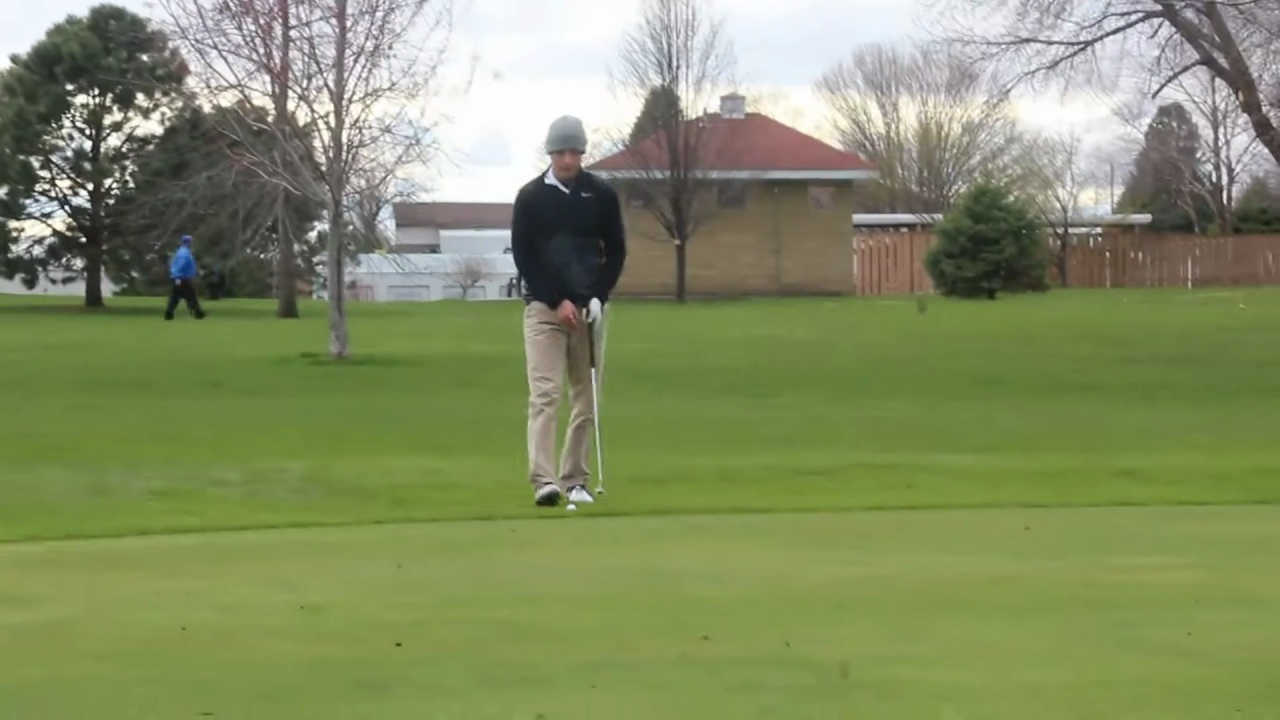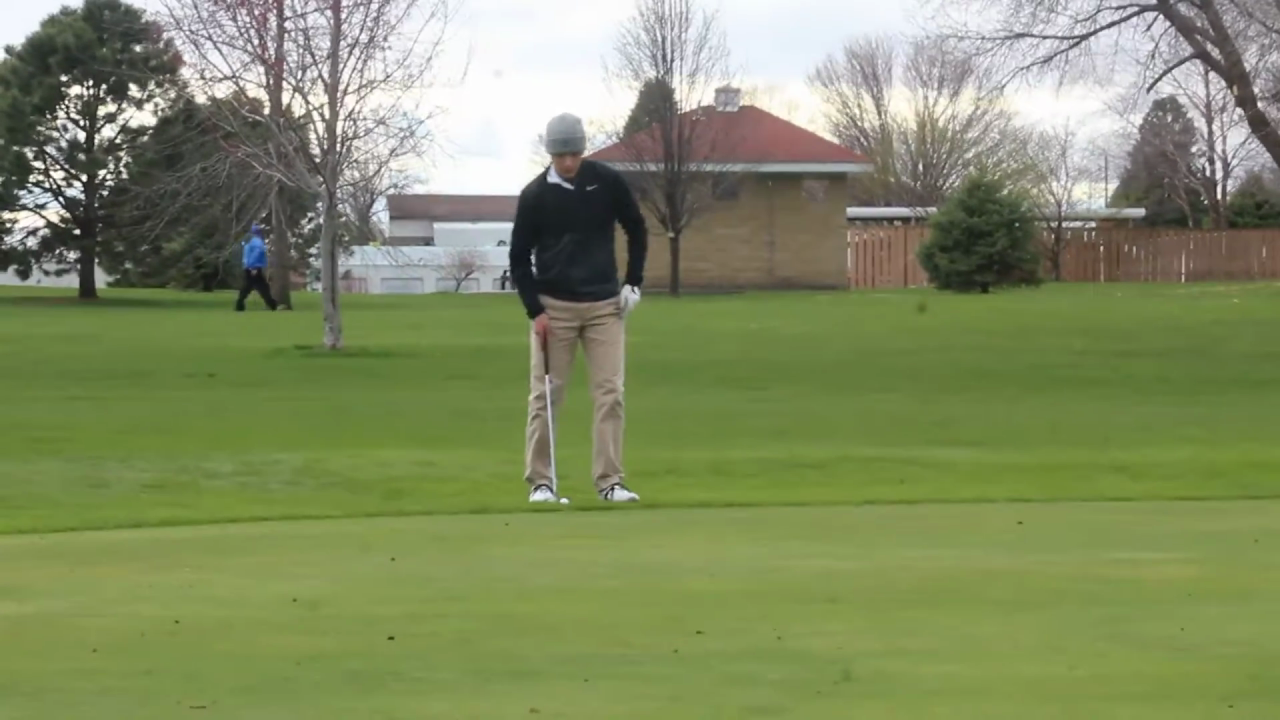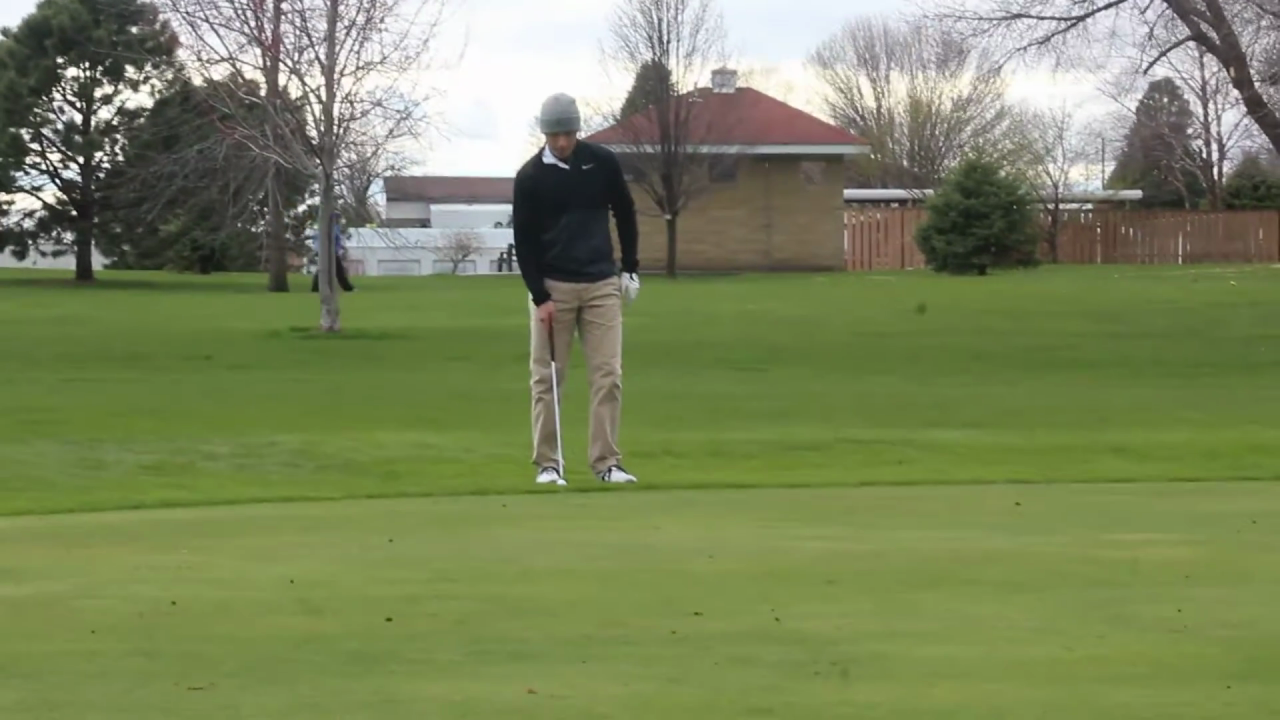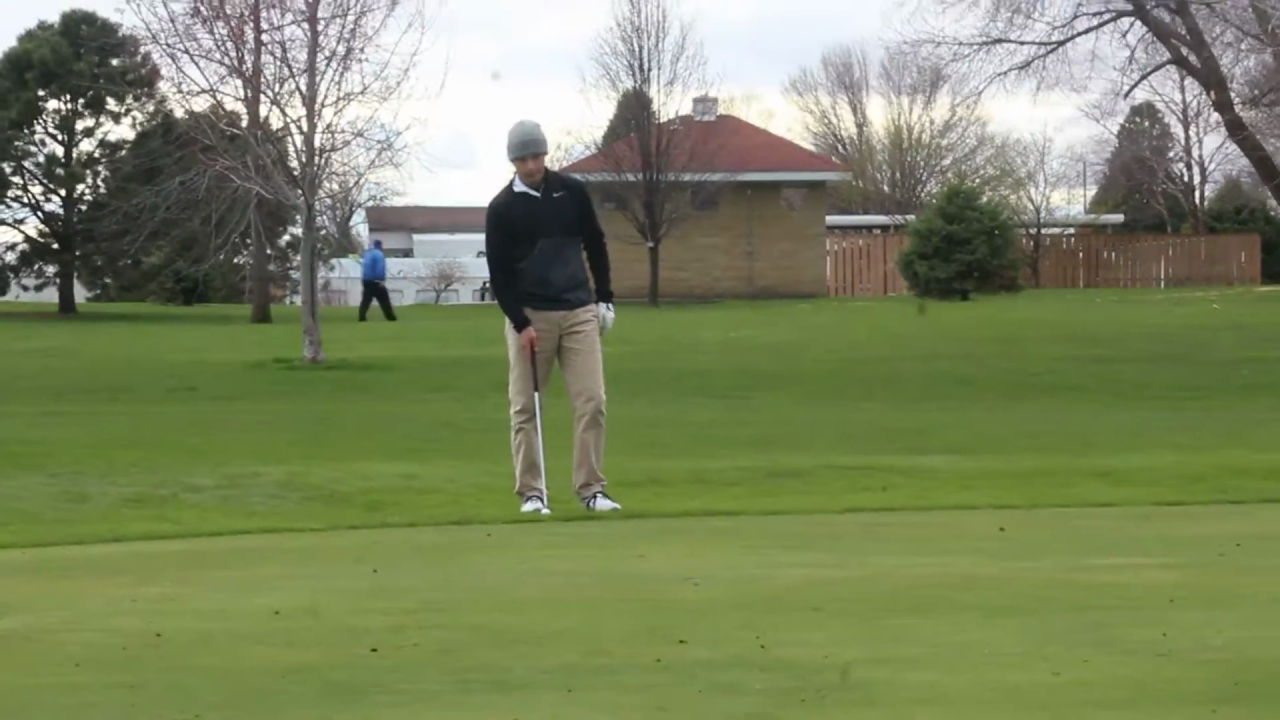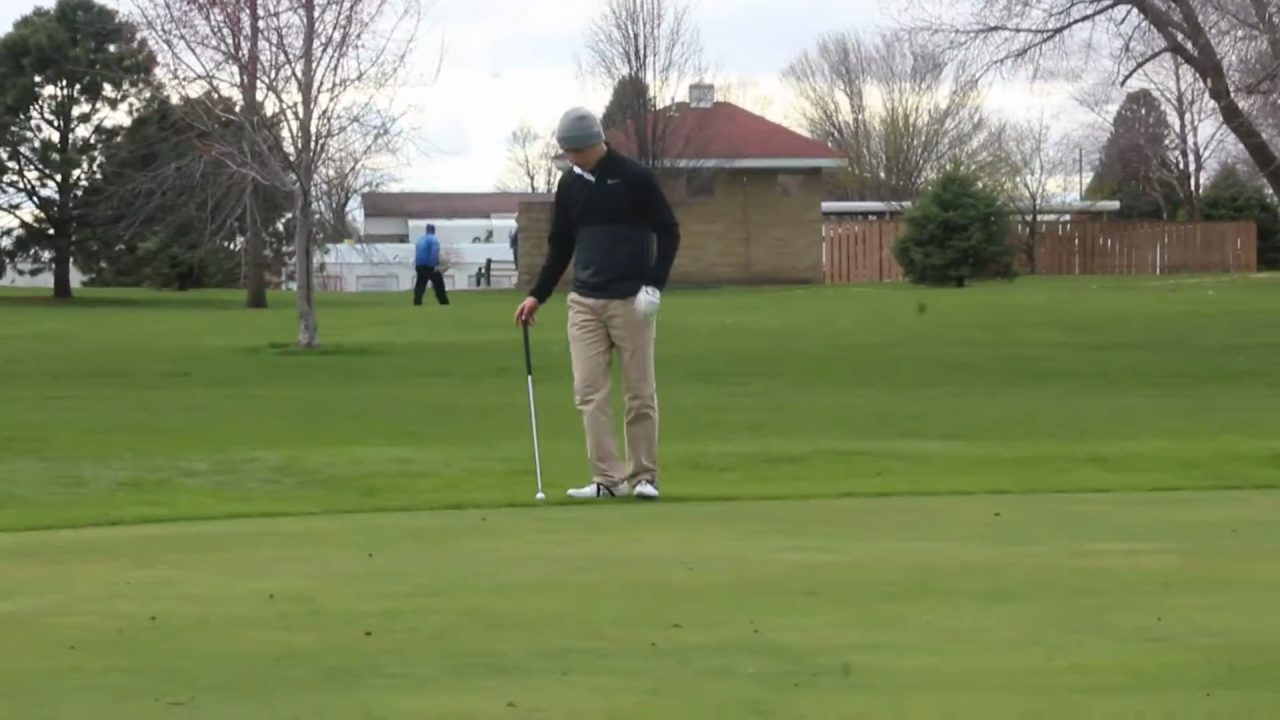
dt=1s
person 1, frame 1
left shoulder: (602, 194)
right shoulder: (531, 196)
left elbow: (616, 251)
right elbow: (522, 255)
left wrist: (600, 296)
right wrist: (556, 300)
left hip: (588, 308)
right hip: (544, 307)
left knee: (586, 399)
right knee: (545, 394)
left ankle: (574, 479)
right ankle: (545, 480)
person 1, frame 2
left shoulder: (608, 181)
right shoulder: (535, 195)
left elbow: (637, 230)
right elbow: (519, 256)
left wrist: (634, 282)
right wrist: (534, 310)
left hip: (604, 303)
right hip: (553, 305)
left knee: (610, 392)
right knee: (545, 394)
left ankle: (609, 481)
right ankle: (540, 481)
person 1, frame 3
left shoulder: (603, 161)
right shoulder: (530, 177)
left elbow: (625, 213)
right elbow: (524, 241)
left wrist: (630, 268)
right wrist: (539, 296)
left hip: (602, 284)
right hip: (552, 287)
left knee: (607, 375)
right knee: (546, 377)
left ankle: (606, 461)
right ankle: (547, 463)
person 1, frame 4
left shoulder: (572, 191)
right shoulder: (501, 207)
left elbow: (595, 244)
right elbow: (498, 272)
left wrist: (605, 298)
right wrist: (520, 322)
left hip: (579, 311)
right hip: (529, 316)
left knee: (592, 401)
right knee: (525, 407)
left ankle: (591, 489)
right ankle: (531, 492)
person 1, frame 5
left shoulder: (635, 177)
right shoulder: (569, 184)
left elbow: (668, 231)
right elbow: (560, 246)
left wrist: (653, 285)
right wrist: (537, 294)
left hip: (631, 299)
right hip: (584, 300)
left knee: (639, 392)
right knee: (590, 391)
left ankle: (643, 476)
right ankle: (608, 479)
